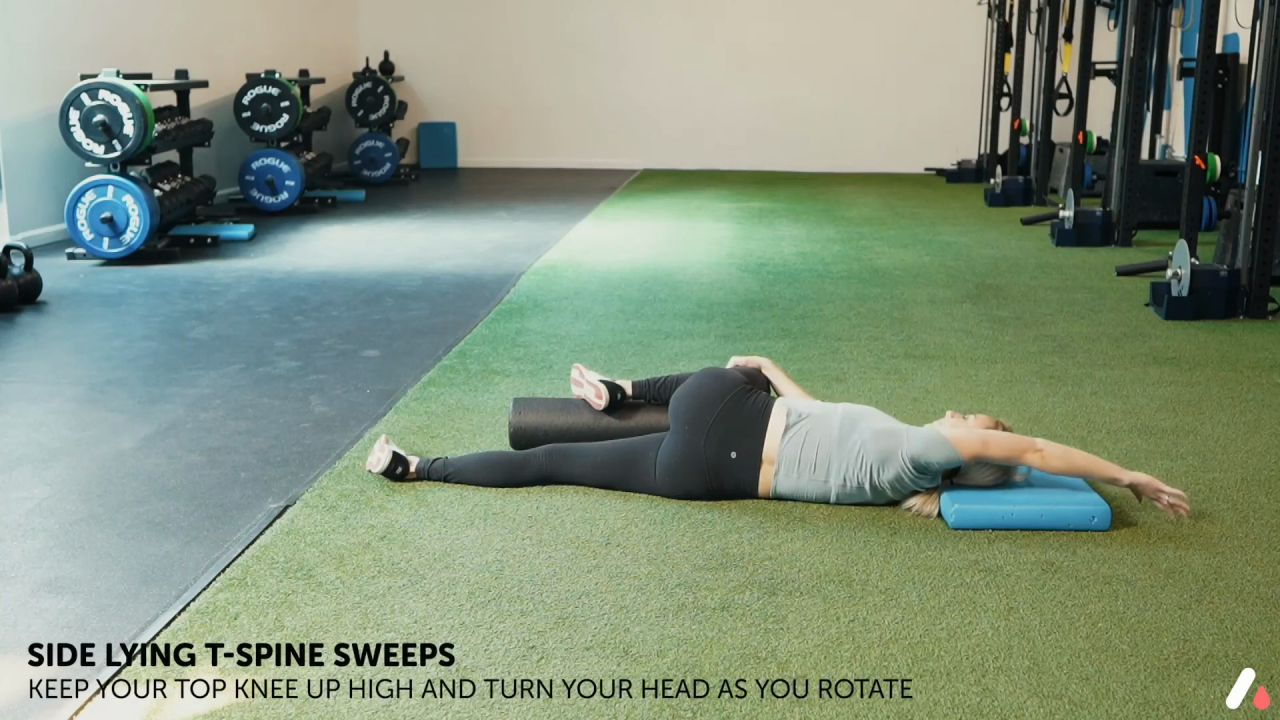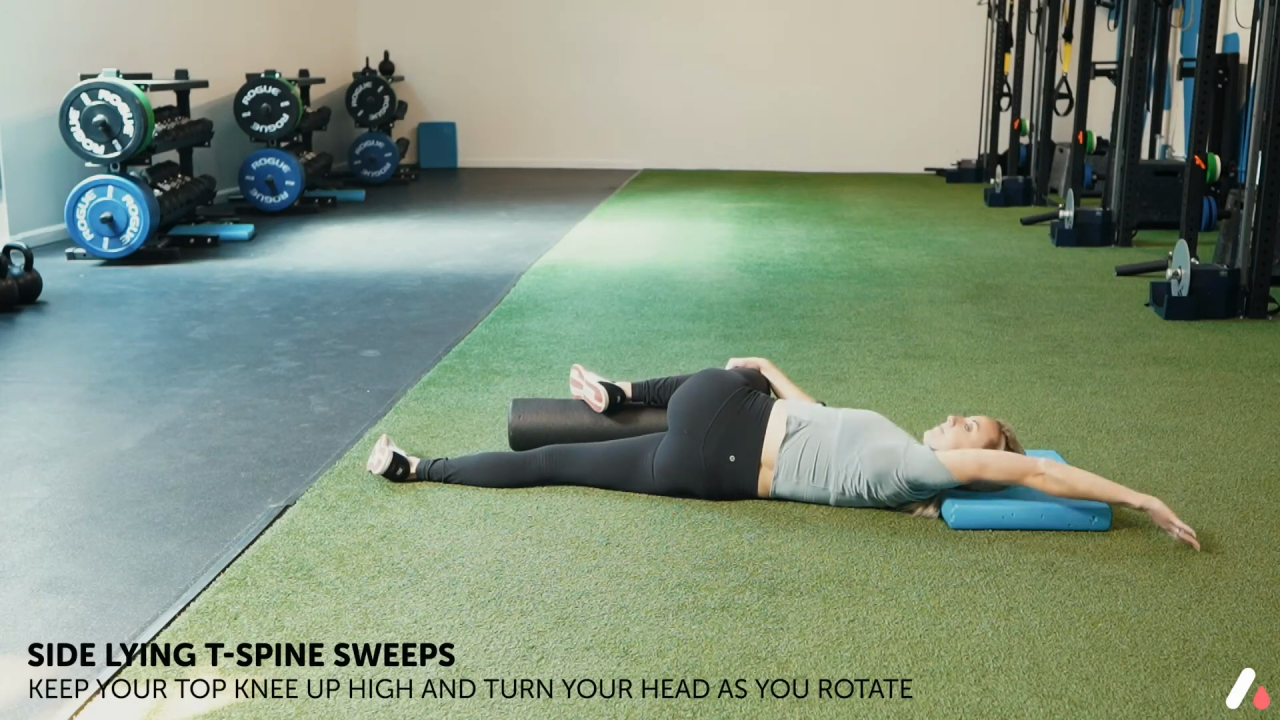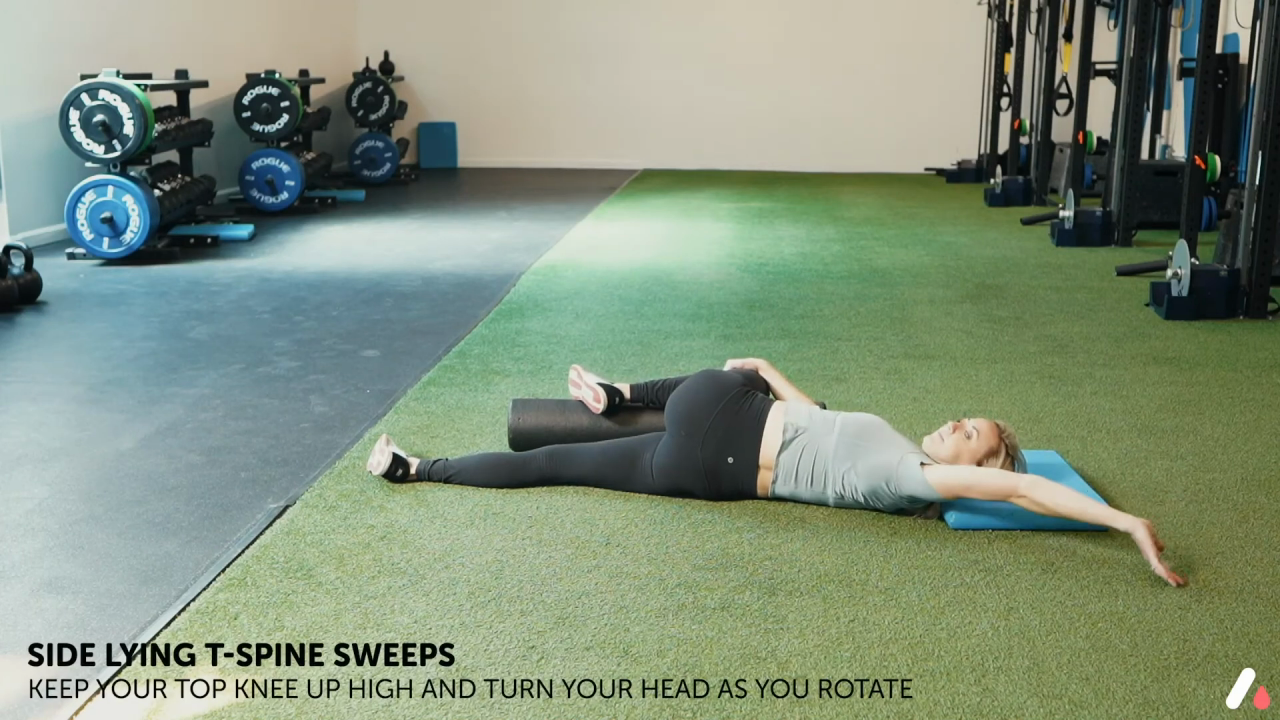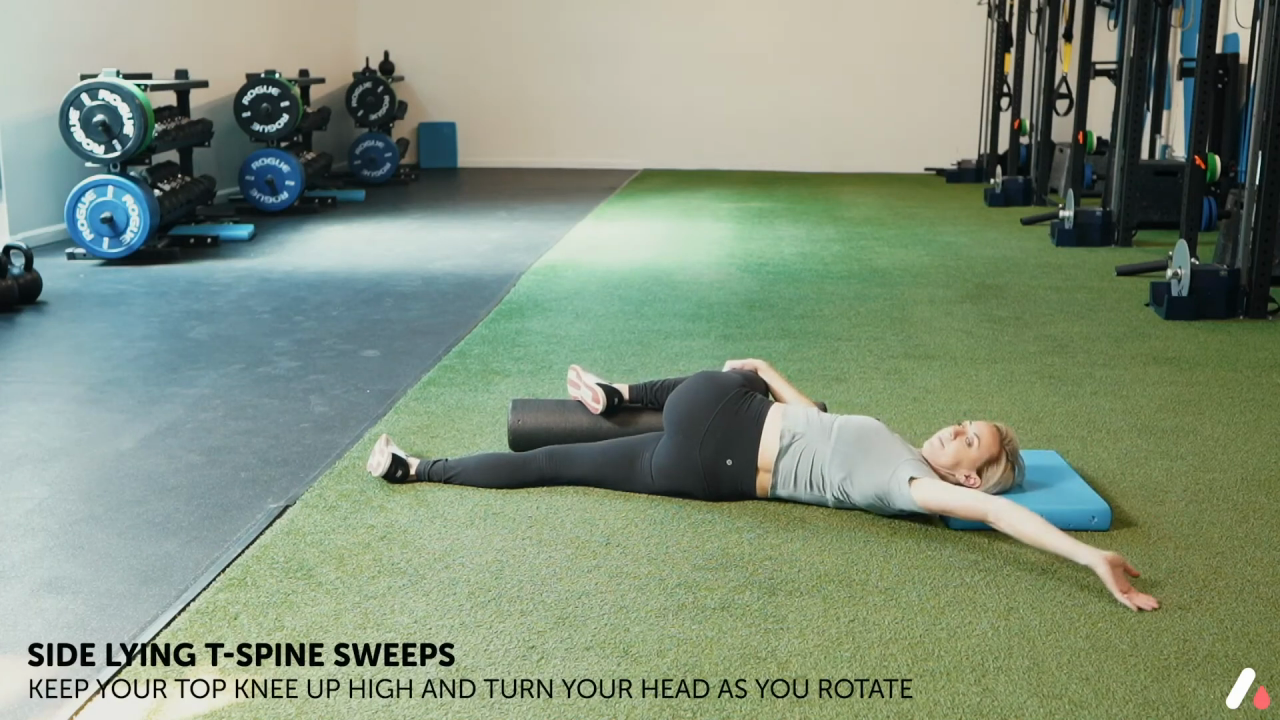
dt=0.3s
person 1, frame 1
right shoulder: (915, 452)
right elbow: (1028, 448)
right wrist: (1129, 476)
left hip: (722, 436)
right hip: (715, 441)
right knee: (568, 458)
left ankle: (617, 391)
right ankle: (416, 464)
person 1, frame 2
right shoulder: (910, 464)
right elbow: (1034, 473)
right wrist: (1140, 498)
left hip: (723, 441)
right hip: (711, 457)
right knee: (559, 461)
left ankle: (616, 392)
right ankle: (417, 464)
person 1, frame 3
left shoulder: (901, 459)
right shoulder: (912, 478)
right elbow: (1017, 489)
right wrist: (1127, 521)
left hip: (742, 407)
right hip: (710, 461)
right knee: (558, 464)
right ankle: (418, 466)
person 1, frame 4
right shoulder: (909, 478)
right elbow: (990, 513)
right wrist: (1093, 557)
left hip: (737, 417)
right hip: (713, 458)
right knee: (577, 453)
right ankle: (418, 466)
